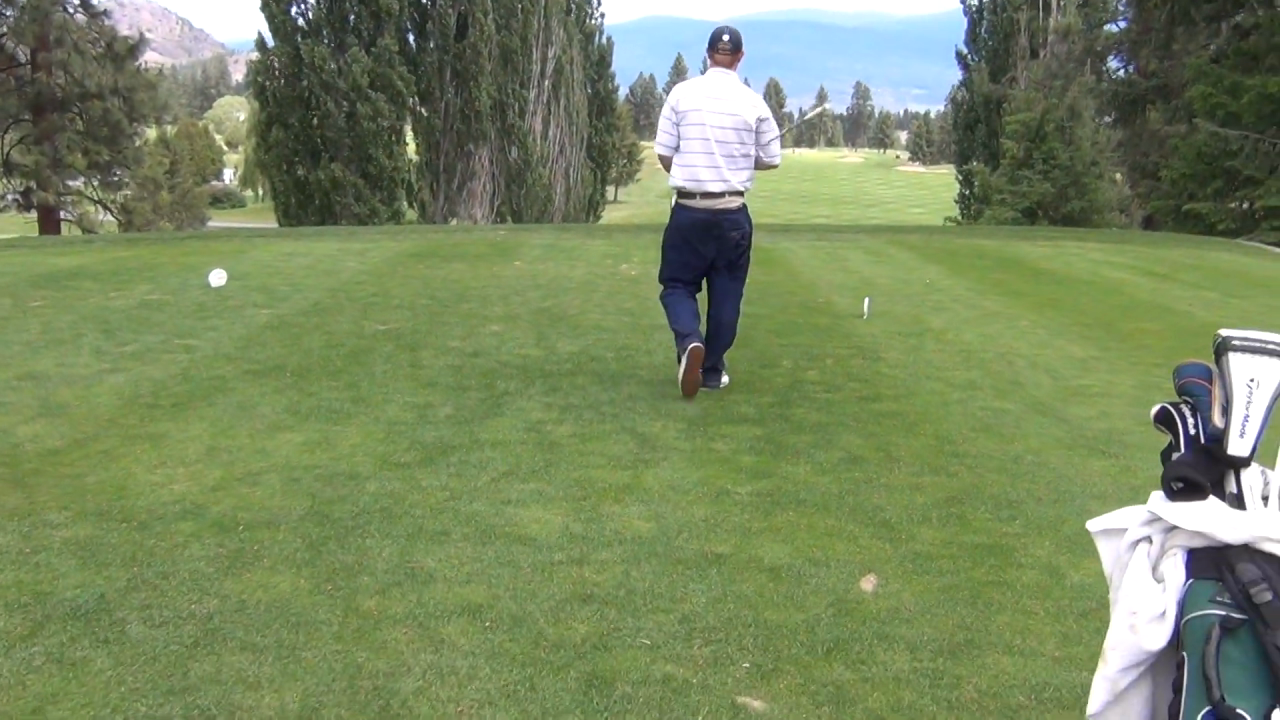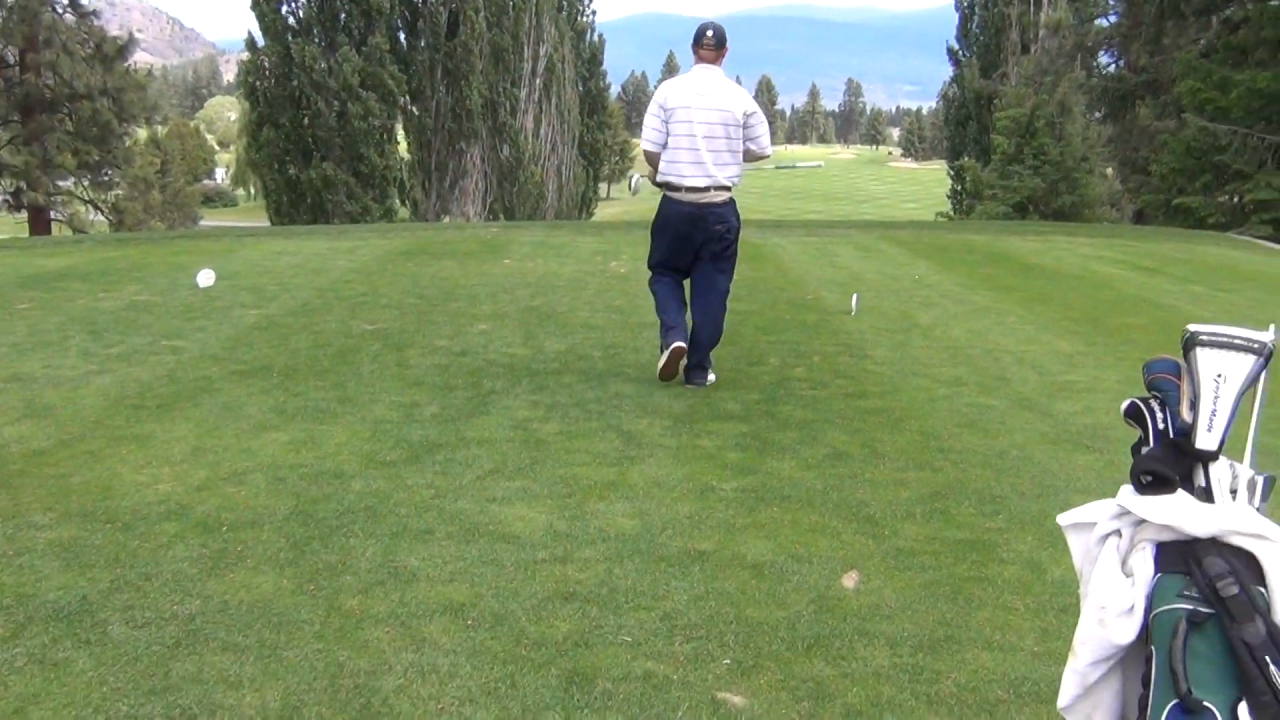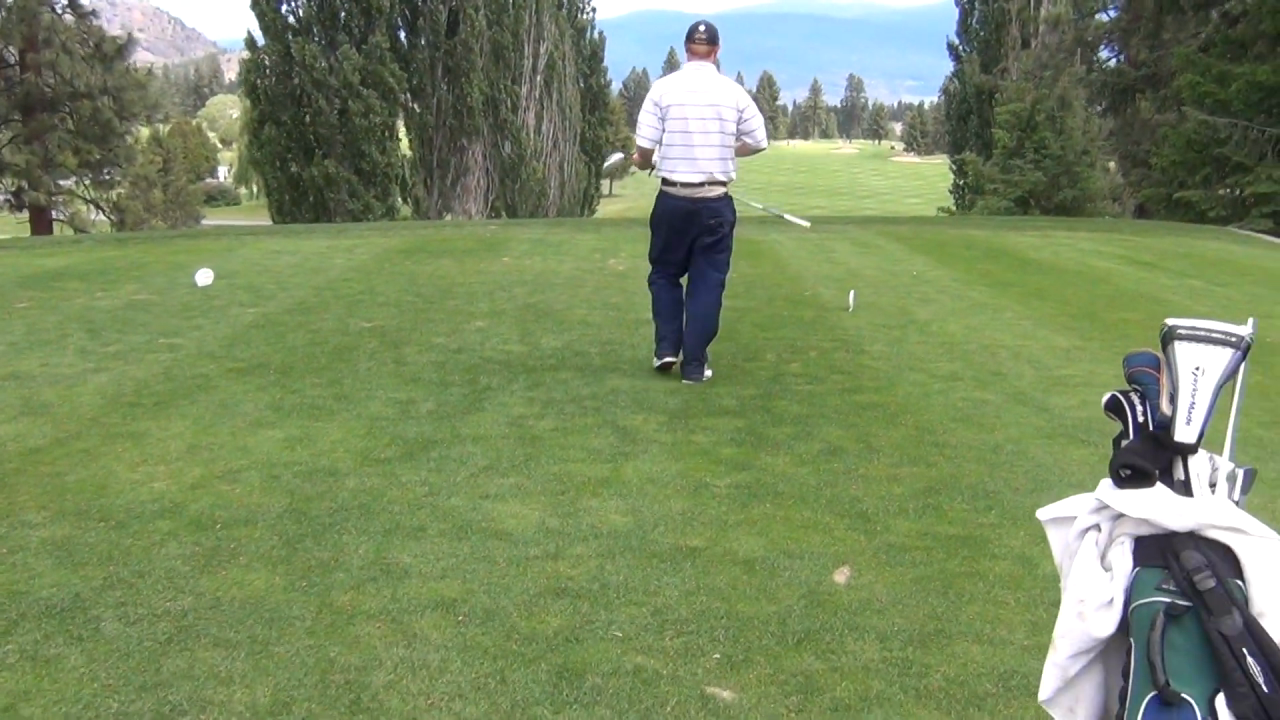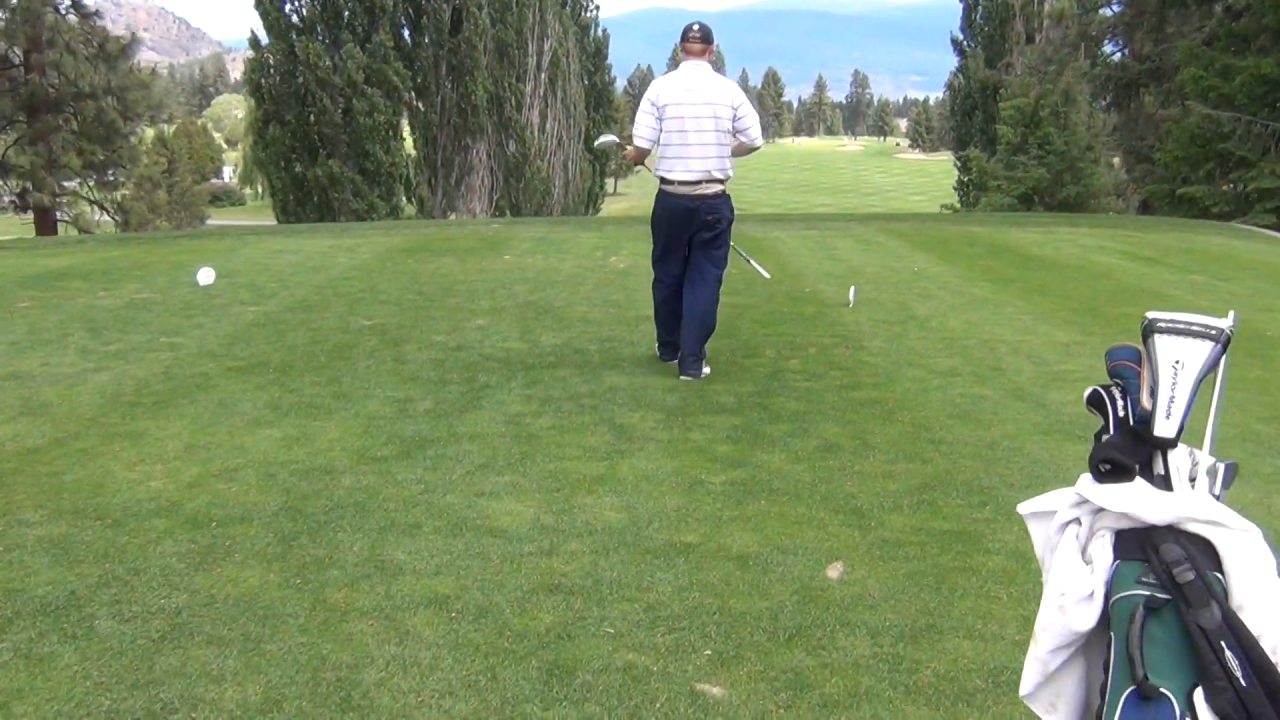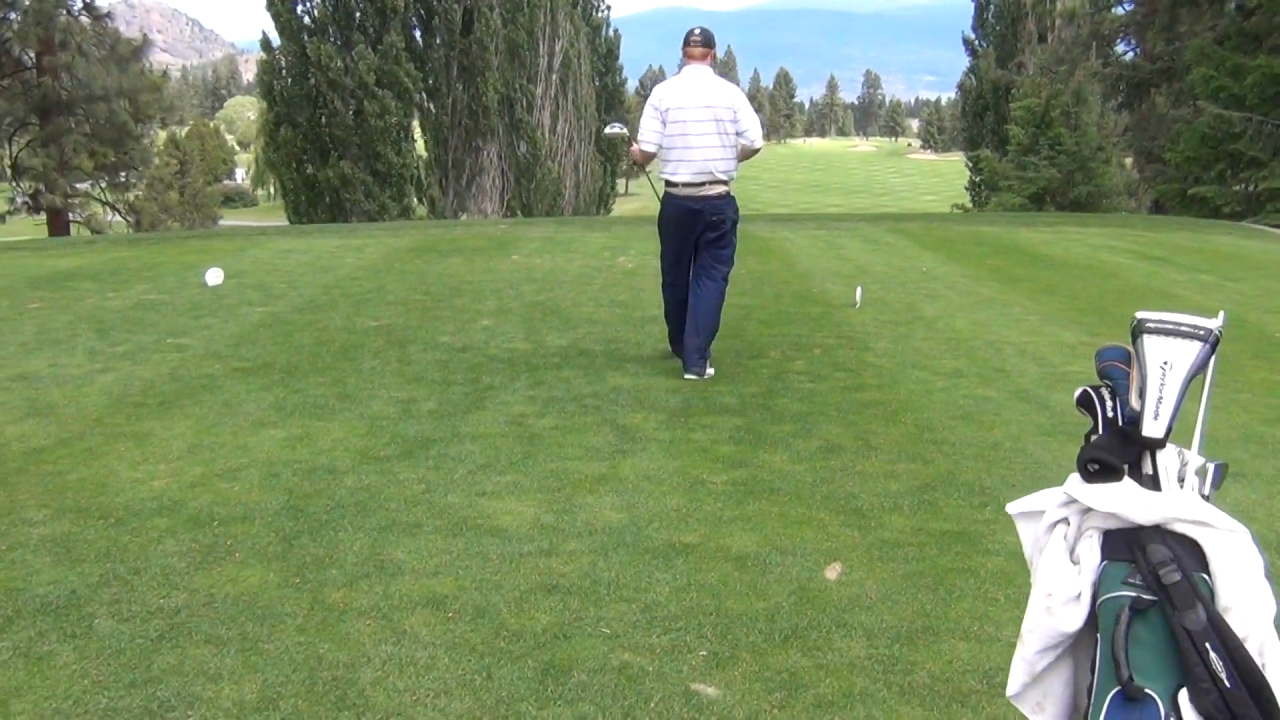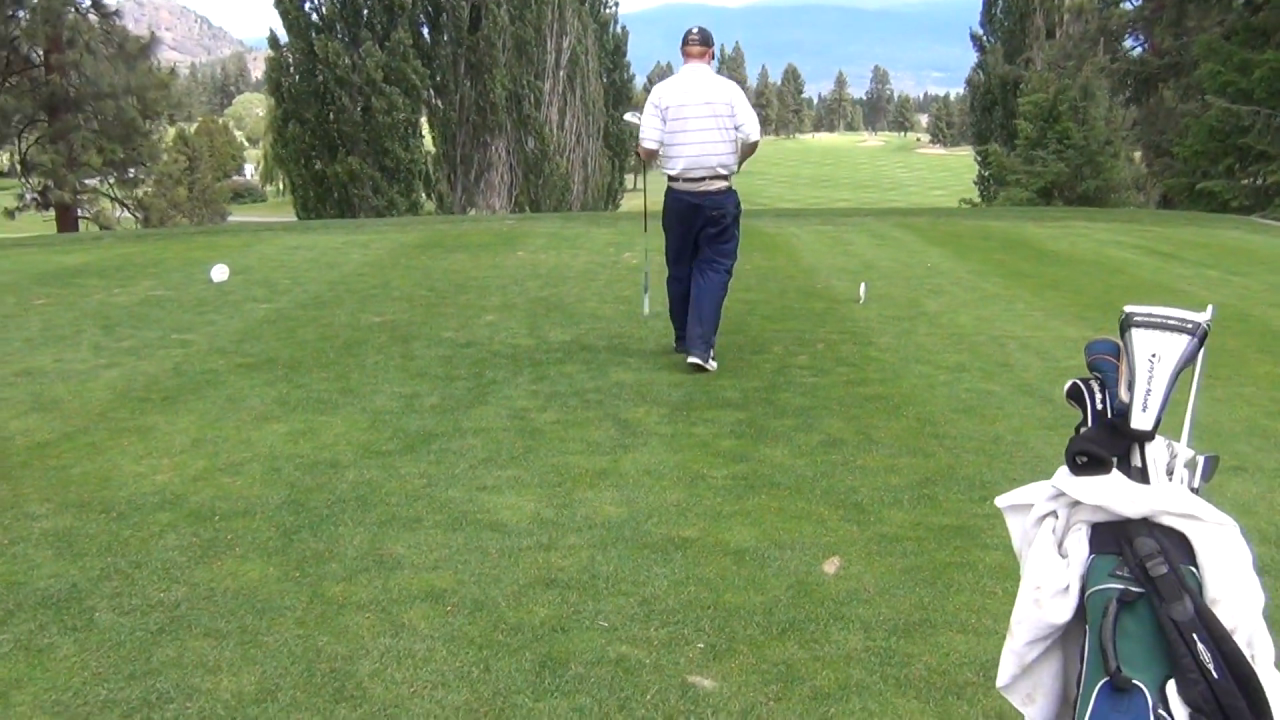
dt=0.1s
person 1, frame 1
left shoulder: (682, 93)
right shoulder: (754, 103)
left elbow: (664, 153)
right elbow: (771, 161)
left hip: (688, 210)
right hip: (732, 213)
left knee: (677, 286)
right knee: (726, 295)
left ankle: (690, 342)
right ankle: (713, 369)
person 1, frame 2
left shoulder: (668, 90)
right shoulder: (740, 97)
left elbow: (650, 150)
right elbow: (763, 149)
left wrist: (657, 172)
left hip: (676, 204)
right hip: (719, 208)
left knee: (665, 276)
right knee: (712, 288)
left ankle: (674, 337)
right ankle: (698, 369)
person 1, frame 3
left shoulder: (663, 88)
right shoulder: (733, 92)
left elbow: (644, 147)
right elbow: (758, 142)
left wrist: (643, 162)
left hip: (672, 200)
right hip: (715, 202)
left knee: (664, 273)
right knee: (707, 283)
left ankle: (668, 347)
right ankle: (694, 364)
person 1, frame 4
left shoulder: (660, 87)
right shoulder: (729, 90)
left elbow: (642, 146)
right elbow: (754, 141)
left wrist: (632, 156)
left hip: (671, 197)
right hip: (713, 198)
left knee: (666, 275)
right knee: (704, 278)
left ankle: (669, 347)
right ankle: (692, 360)
person 1, frame 5
left shoulder: (663, 92)
right shoulder: (729, 92)
left elbow: (647, 151)
right elbow: (754, 143)
left wrist: (637, 156)
left hip: (676, 199)
right hip: (717, 200)
left knee: (675, 276)
right knee: (711, 278)
left ankle: (681, 346)
right ankle: (696, 359)
person 1, frame 6
left shoulder: (662, 91)
right shoulder: (729, 89)
left elbow: (649, 149)
right elbow: (752, 139)
left wrist: (644, 156)
right wrist: (735, 163)
left hip: (679, 194)
right hip: (719, 194)
left knee: (680, 269)
right knee: (715, 269)
left ankle: (684, 339)
right ankle: (699, 345)
